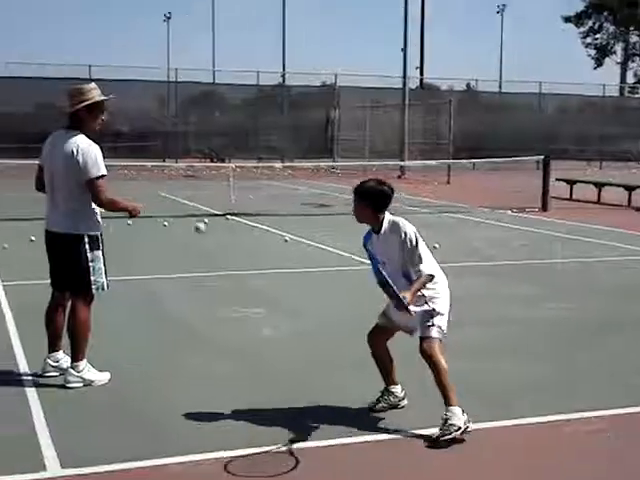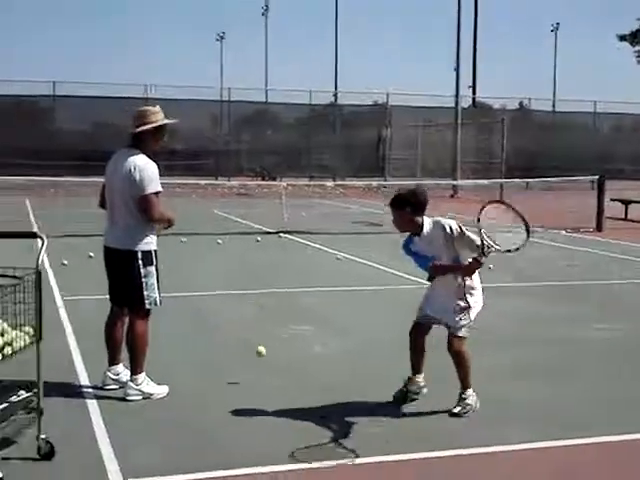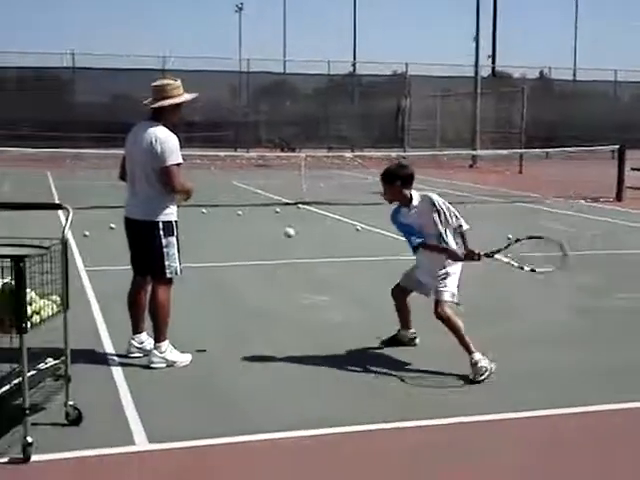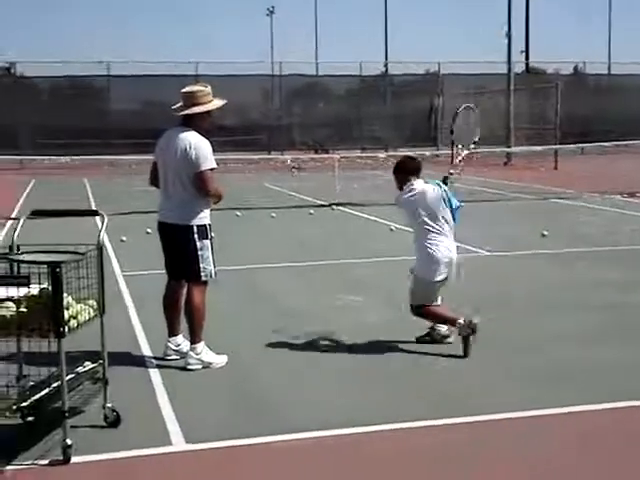
dt=0.3s
person 1, frame 1
left shoulder: (52, 141)
right shoulder: (86, 148)
left elbow: (41, 183)
right elbow: (102, 199)
right wrist: (130, 207)
left hip: (55, 230)
right hip: (80, 234)
left knee: (60, 295)
right knee: (82, 299)
left ankle: (54, 358)
right ankle: (78, 368)
person 1, frame 2
left shoulder: (116, 159)
right shoulder: (145, 166)
left elbow: (104, 202)
right elbow: (153, 213)
right wrist: (169, 218)
left hip: (113, 245)
right hip: (136, 249)
left knee: (119, 309)
right knee: (140, 313)
left ankle: (114, 370)
right ankle: (137, 381)
person 1, frame 3
left shoulder: (135, 132)
right shoulder: (165, 137)
left elbow: (124, 174)
right elbow: (174, 184)
right wrist: (188, 189)
left hip: (134, 216)
right hip: (157, 220)
left knee: (141, 278)
right knee: (162, 282)
left ankle: (138, 339)
right ankle: (161, 349)
person 1, frame 4
left shoulder: (165, 138)
right shoulder: (198, 143)
left elbow: (154, 179)
right elbow: (209, 188)
right wrist: (219, 194)
left hip: (167, 220)
right hip: (191, 223)
left knee: (176, 282)
right knee: (197, 284)
left ankle: (174, 341)
right ankle: (196, 350)
person 2, frame 1
left shoulder: (403, 230)
right shoulder: (369, 240)
left elbow: (428, 271)
left wrist: (409, 293)
left hip: (430, 294)
right hip: (403, 296)
left knee: (429, 349)
right knee: (375, 338)
left ankle: (456, 415)
right ankle: (394, 391)
person 2, frame 2
left shoulder: (445, 227)
right shoulder: (409, 245)
left elbow: (477, 247)
right elbow: (433, 269)
left wrist: (476, 261)
right wrist: (461, 267)
left hip: (466, 293)
right hip: (438, 294)
left knee: (455, 342)
right knee: (417, 331)
left ankle: (468, 394)
right ankle: (416, 381)
person 2, frame 3
left shoulder: (431, 201)
right shoulder: (397, 215)
left elbow: (459, 226)
right elbow: (419, 244)
left wrist: (466, 249)
right wrist: (447, 250)
left hip: (447, 264)
right hip: (425, 263)
left knee: (442, 310)
right knee: (398, 292)
left ankle: (479, 360)
right ankle: (406, 334)
person 2, frame 4
left shoulder: (402, 198)
right shoulder: (439, 189)
right elbow: (453, 216)
left hip: (430, 255)
right hip: (449, 252)
left knee: (420, 308)
right knee: (425, 288)
left ankle: (463, 324)
right ankle: (440, 330)
